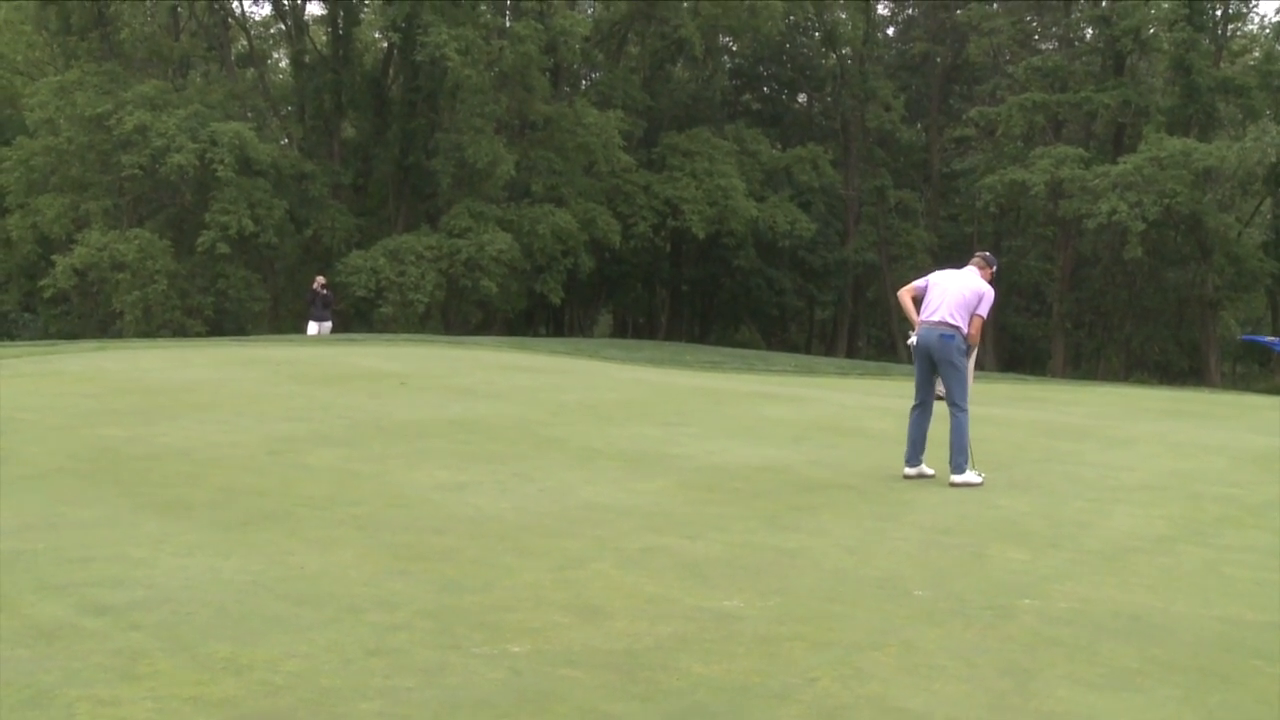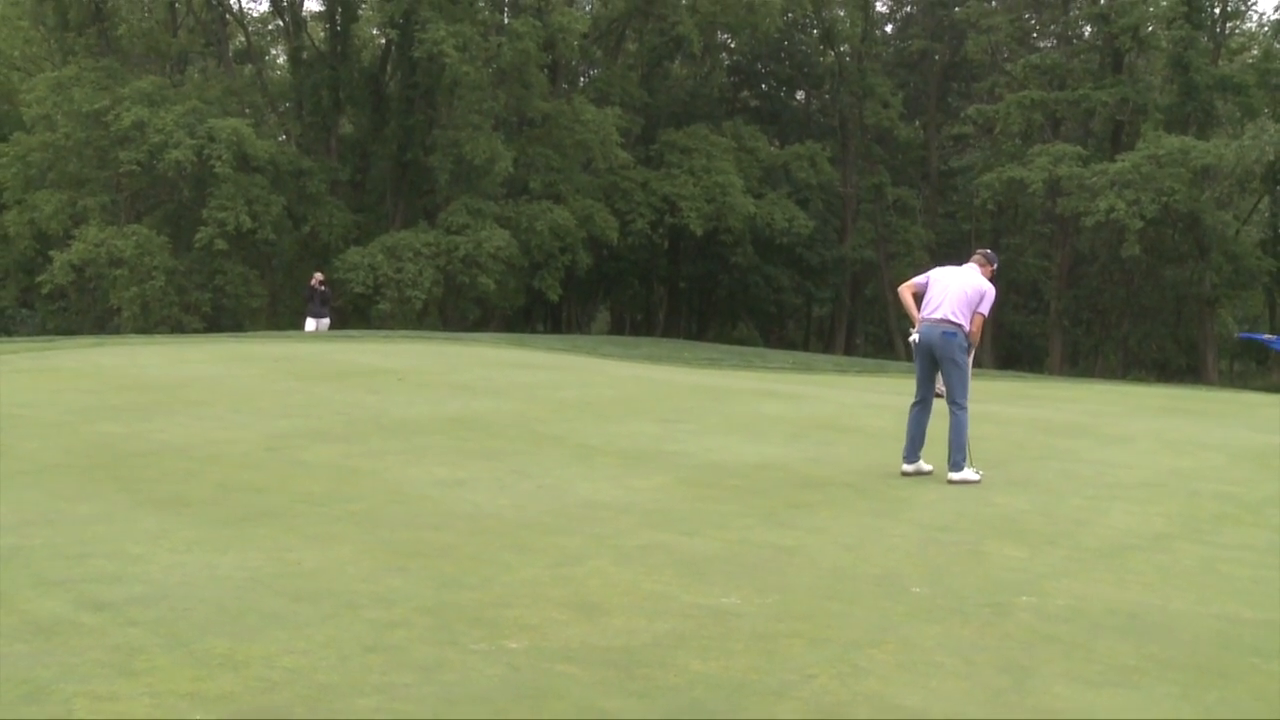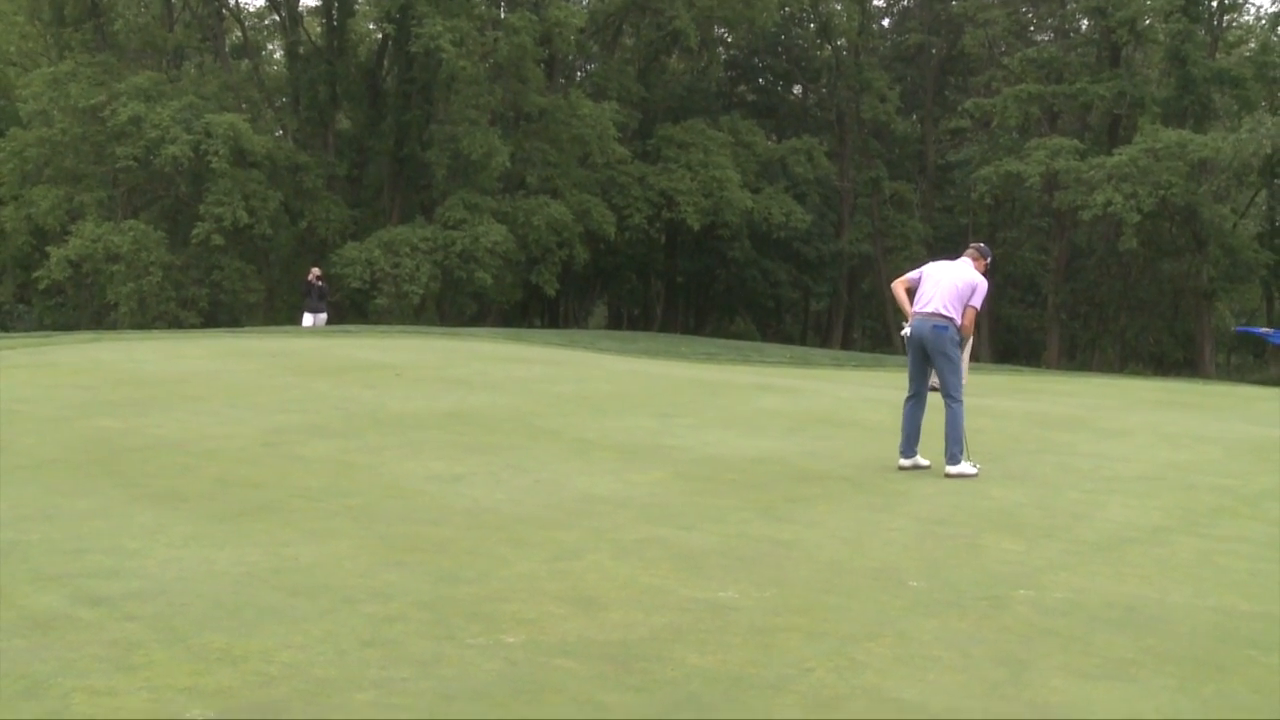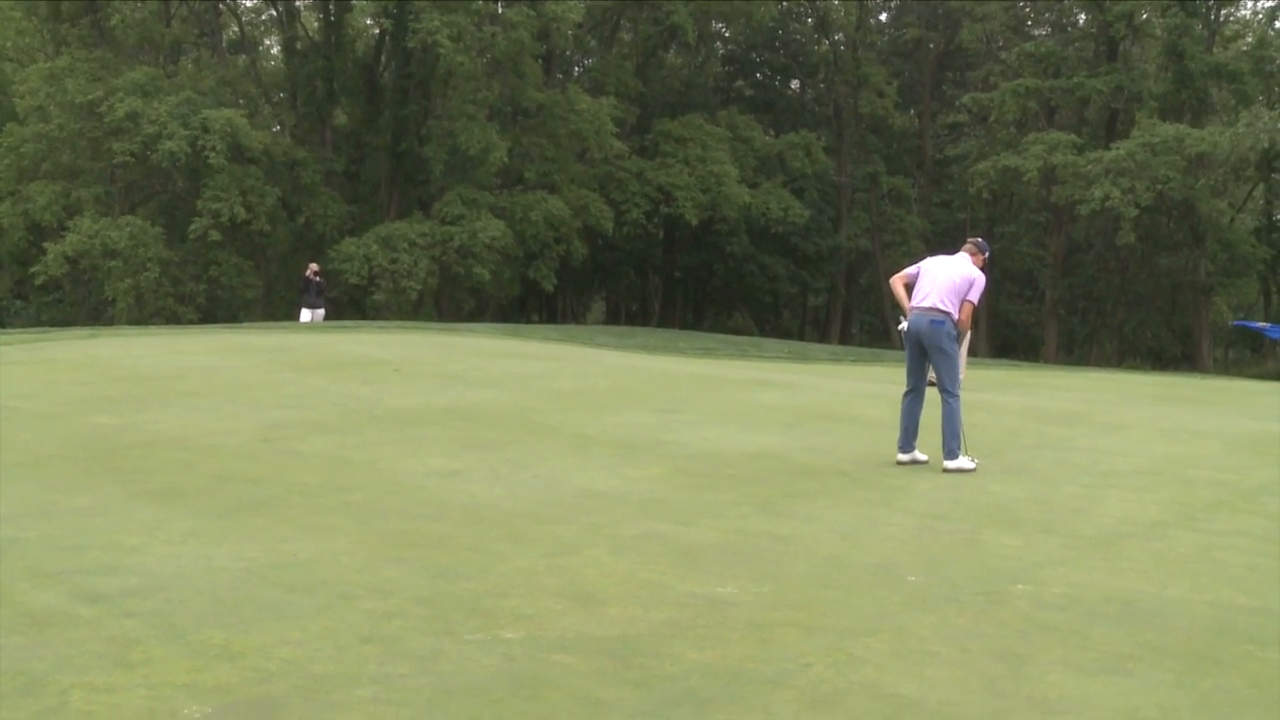
dt=0.2s
person 1, frame 1
left shoulder: (940, 274)
right shoulder: (985, 288)
left elbow: (903, 293)
right elbow: (974, 331)
left wrist: (918, 325)
right wrist: (967, 357)
left hip: (923, 336)
right hip: (949, 339)
left knee: (921, 402)
right knee: (958, 407)
left ankle: (913, 464)
right ankle: (959, 471)
person 1, frame 2
left shoulder: (941, 271)
right shoulder: (986, 286)
left elbow: (904, 289)
right elbow: (975, 329)
left wrist: (918, 322)
right wrist: (968, 353)
left hip: (925, 333)
right hip: (951, 337)
left knee: (922, 399)
right knee: (958, 405)
left ankle: (911, 460)
right ankle: (957, 468)
person 1, frame 3
left shoulder: (934, 265)
right shoulder: (979, 280)
left elbow: (897, 284)
right elbow: (967, 322)
left wrist: (911, 316)
right wrist: (961, 348)
left hip: (917, 327)
right hip: (942, 330)
left knee: (916, 393)
right knee: (953, 399)
left ankle: (908, 455)
right ankle: (954, 462)
person 1, frame 4
left shoulder: (932, 260)
right shoulder: (976, 274)
left elbow: (895, 281)
right elbow: (963, 317)
left wrist: (910, 312)
right wrist: (957, 342)
left hip: (914, 322)
right hip: (940, 325)
left knee: (914, 388)
right knee: (949, 393)
left ankle: (906, 450)
right ankle: (952, 456)
